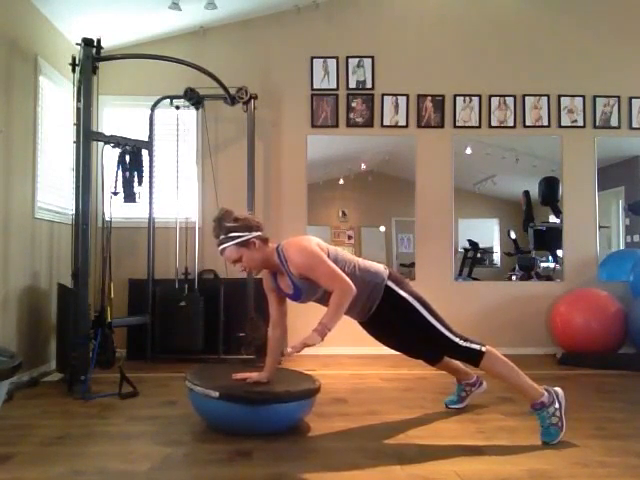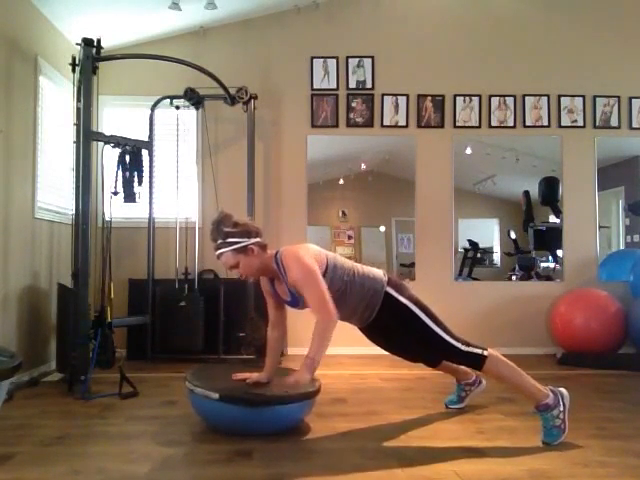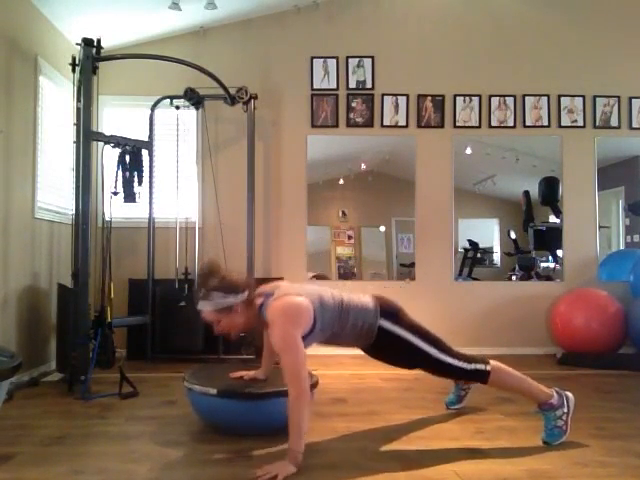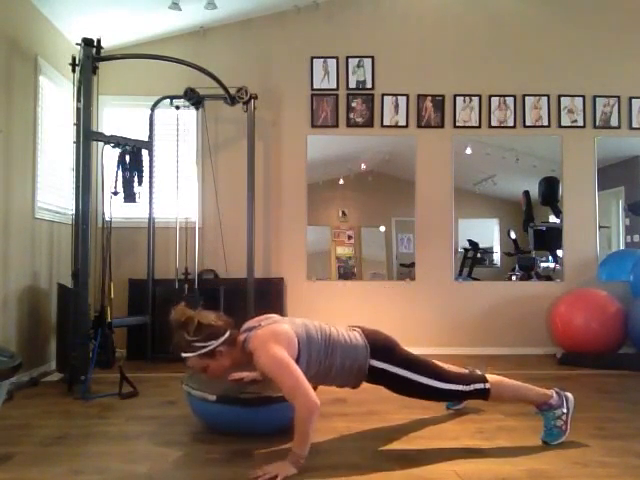
dt=0.4s
person 1, frame 1
left shoulder: (297, 252)
right shoulder: (270, 276)
left elbow: (346, 288)
right elbow: (277, 325)
left wrist: (320, 332)
right wrist: (266, 373)
left hip: (386, 293)
right hip: (367, 313)
left knee: (456, 345)
right knee: (426, 351)
left ankle: (544, 399)
right ankle: (468, 382)
person 1, frame 2
left shoulder: (295, 262)
right shoulder: (268, 278)
left elbow: (328, 315)
right elbow: (276, 327)
left wrist: (308, 368)
right wrist: (266, 374)
left hip: (386, 299)
right hip: (367, 317)
left knee: (458, 350)
right knee: (424, 355)
left ankle: (548, 399)
right ankle: (468, 382)
person 1, frame 3
left shoulder: (281, 316)
right shoulder: (260, 297)
left elbow: (300, 391)
right wrist: (262, 371)
left hip: (381, 325)
right hip: (365, 323)
left knee: (459, 366)
left ankle: (552, 400)
right ankle: (463, 384)
person 1, frame 4
left shoulder: (264, 350)
right shoulder: (250, 329)
left elbow: (309, 406)
right wrist: (258, 373)
left hip: (370, 358)
right hip: (358, 345)
left knee: (459, 390)
right knee: (430, 377)
left ankle: (552, 400)
right ankle: (461, 378)
